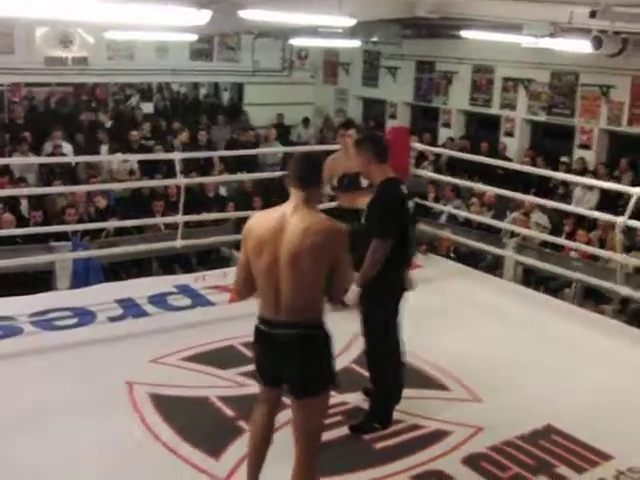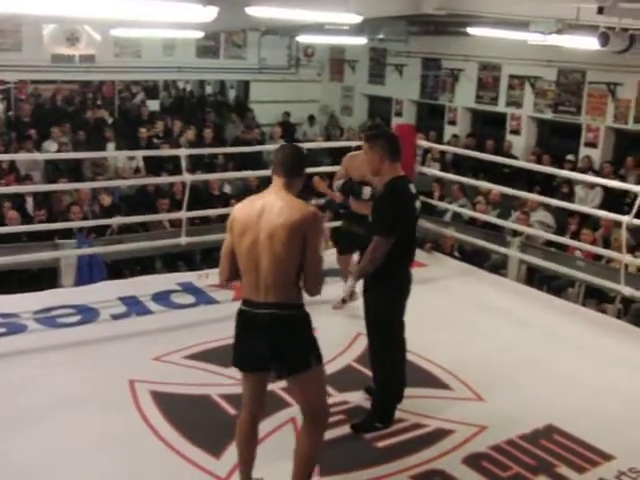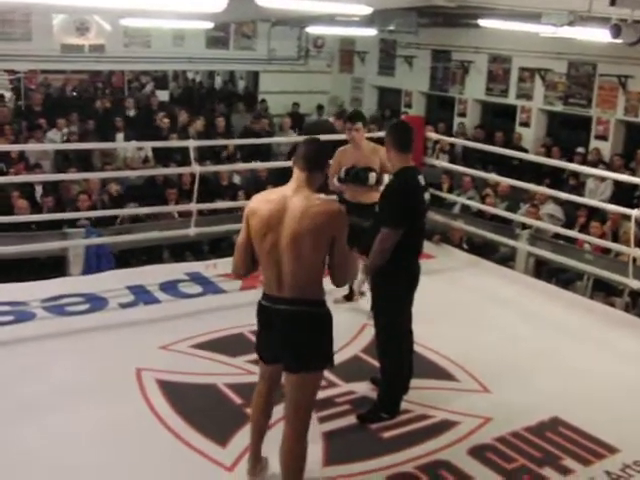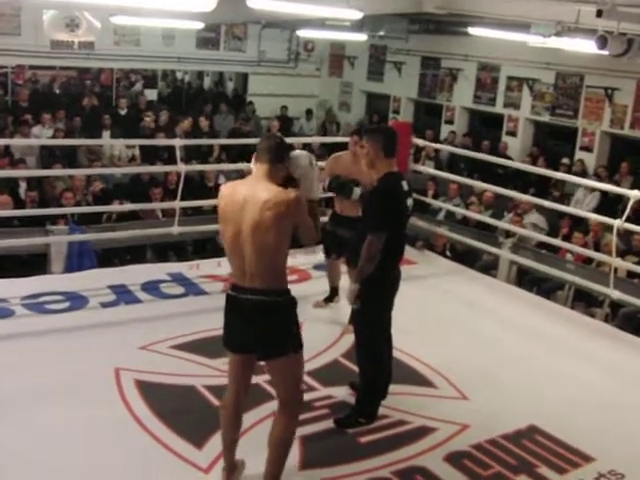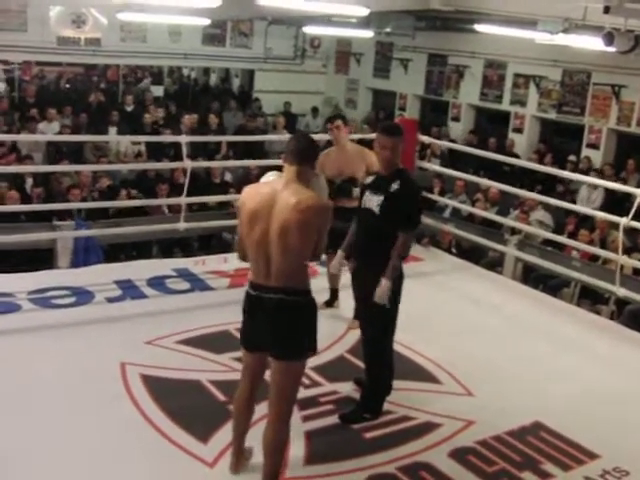
dt=0.7s
person 1, frame 1
left shoulder: (254, 224)
right shoulder: (332, 231)
left elbow: (240, 290)
right elbow: (336, 295)
left hip: (266, 335)
right hip: (307, 340)
left knee: (266, 404)
right knee: (307, 444)
person 1, frame 2
left shoulder: (240, 211)
right shoulder: (307, 215)
left elbow: (226, 275)
right elbow: (312, 287)
left hip: (249, 318)
right hip: (287, 321)
left knee: (250, 410)
right knee: (316, 416)
person 1, frame 3
left shoulder: (256, 204)
right shoulder: (332, 213)
left elbow: (239, 269)
right elbow: (341, 279)
right wrist: (349, 253)
left hip: (268, 310)
right hip: (308, 317)
left knee: (266, 384)
right knee: (297, 418)
person 1, frame 4
left shoulder: (226, 191)
right shoulder: (288, 199)
right elbow: (311, 238)
right wrist: (310, 193)
left hip: (236, 301)
right hip: (273, 306)
left knee: (236, 390)
right knee: (289, 403)
person 1, frame 5
left shoulder: (248, 194)
right shoulder: (317, 205)
left elbow: (243, 254)
right elbow: (313, 255)
left hip: (255, 299)
right hip: (293, 306)
left knee: (249, 381)
right knee: (280, 407)
person 2, frame 1
left shoulder: (383, 197)
right shoulder: (398, 188)
left elbow: (379, 248)
left wrist: (358, 284)
left hip: (380, 282)
right hip: (393, 277)
left knee: (378, 343)
right knee: (388, 337)
left ankle: (380, 413)
right ankle: (391, 390)
person 2, frame 2
left shoulder: (391, 195)
right shoulder: (405, 187)
left elbow: (380, 246)
left wrist: (354, 277)
right wrist: (361, 258)
left hip: (384, 281)
right hip: (397, 276)
left knee: (382, 343)
right knee: (394, 337)
left ankle: (382, 412)
right ankle: (393, 390)
person 2, frame 3
left shoulder: (397, 187)
right shoulder: (417, 179)
left elbow: (387, 238)
left wrist: (365, 272)
left hip: (393, 272)
right hip: (408, 266)
left knee: (389, 334)
right knee: (401, 328)
left ankle: (388, 402)
right ankle: (400, 380)
person 2, frame 4
left shoulder: (382, 191)
right shoulder: (400, 184)
left elbow: (374, 243)
left wrist: (356, 281)
left hip: (375, 277)
right hip: (388, 272)
left knee: (368, 339)
right knee: (380, 333)
left ankle: (366, 407)
right ankle: (377, 385)
person 2, frame 5
left shoulder: (406, 188)
right shoulder: (372, 179)
left elbow: (405, 240)
left wrist: (388, 280)
right wrist: (343, 252)
left hip: (382, 274)
right hip: (362, 267)
left knee: (377, 335)
right knee: (370, 331)
left ankle: (372, 402)
right ankle: (379, 381)
person 3, frame 1
right shoulder: (332, 161)
right elbow: (324, 187)
left wrist: (365, 182)
right wrist: (333, 187)
right hip: (343, 213)
left knee: (366, 257)
person 3, frame 2
right shoulder: (350, 158)
right elbow: (337, 182)
left wrist: (372, 194)
right wrist: (340, 191)
right hip: (352, 215)
right knee: (343, 256)
right ankle: (349, 292)
person 3, frame 3
left shoulder: (378, 152)
right shoulder: (341, 153)
right elbow: (332, 183)
left wrist: (376, 179)
right wrist: (343, 179)
left hip: (372, 209)
right hip: (349, 207)
right ankle: (352, 291)
person 3, frame 4
right shoulder: (335, 160)
left wrist: (357, 193)
right wrist: (331, 184)
left hip: (358, 222)
right hip: (337, 217)
left knee: (354, 268)
right knee: (332, 258)
right ankle: (333, 294)
person 3, frame 5
left shoulder: (364, 155)
right shoulder: (325, 157)
left wrist: (355, 190)
right wrist: (329, 189)
left hip: (356, 214)
right hip: (333, 212)
right knee: (332, 256)
right ankle: (333, 297)
